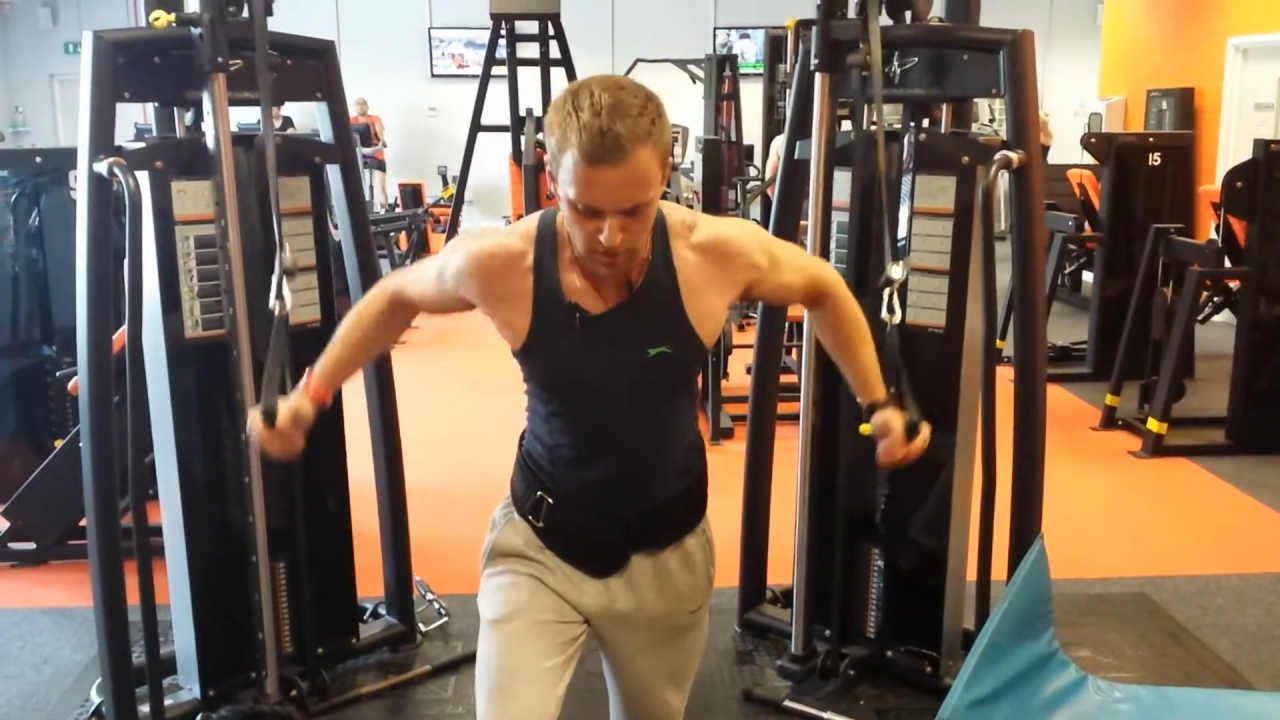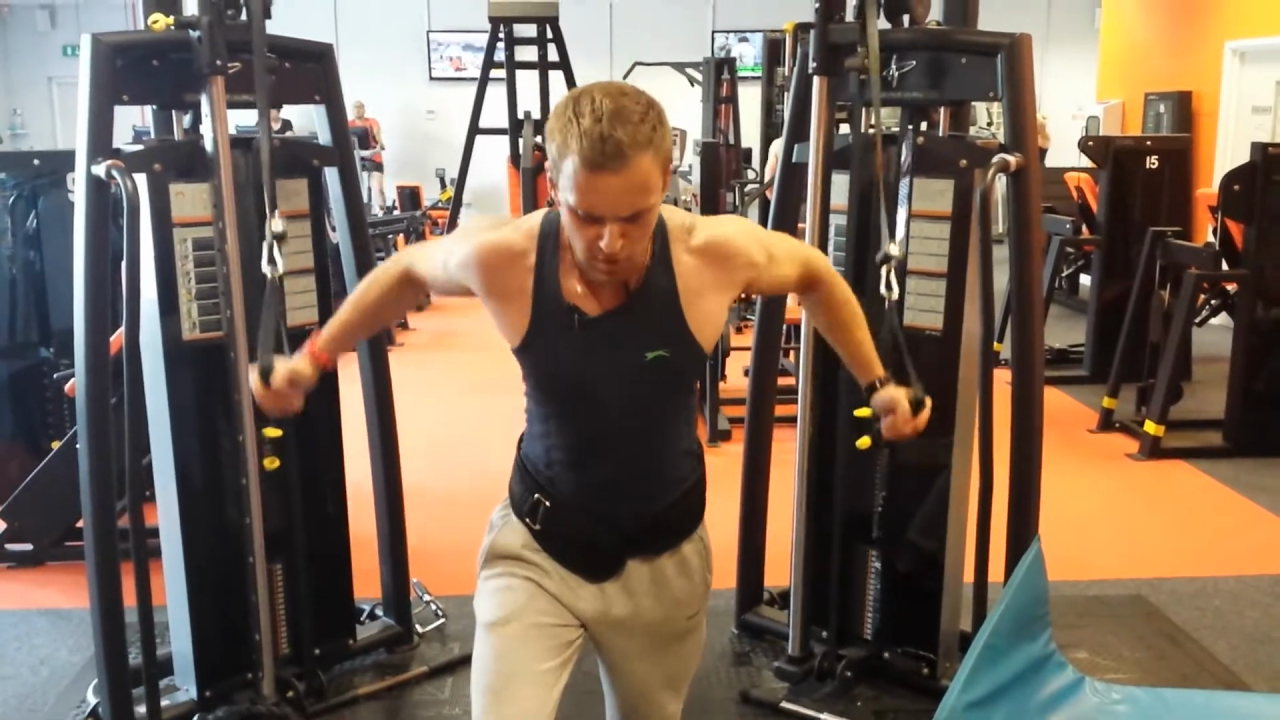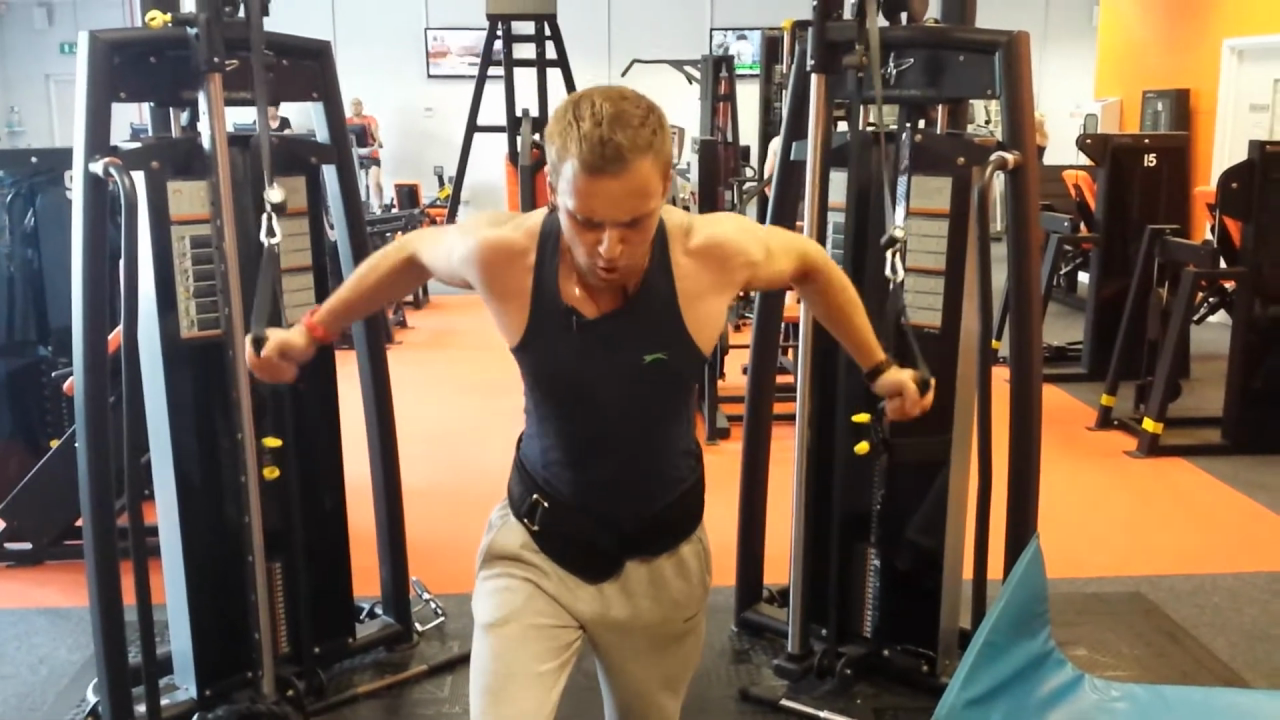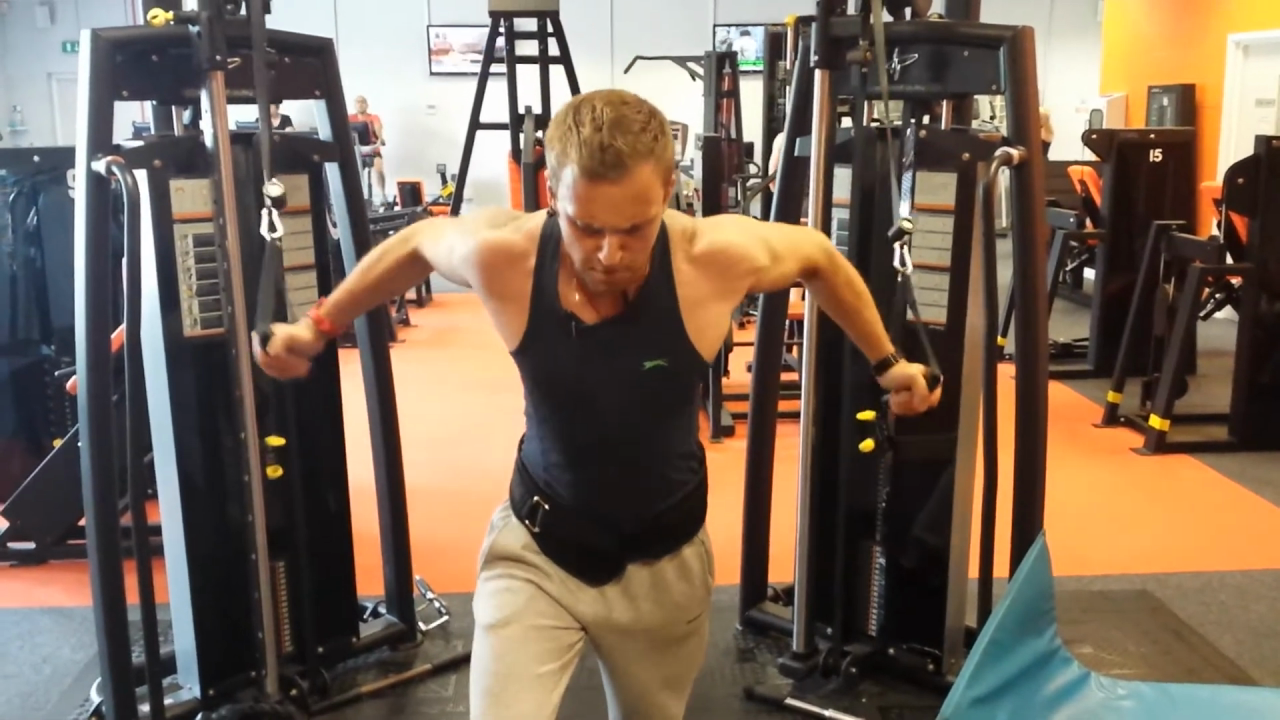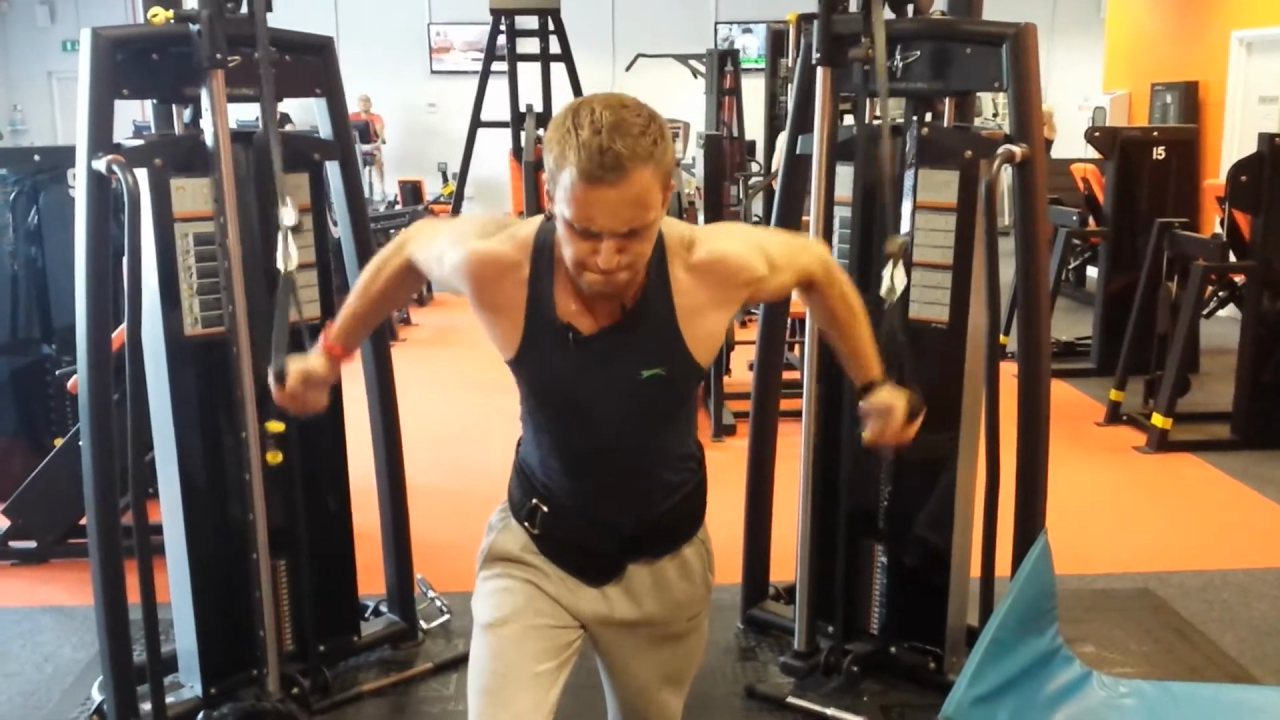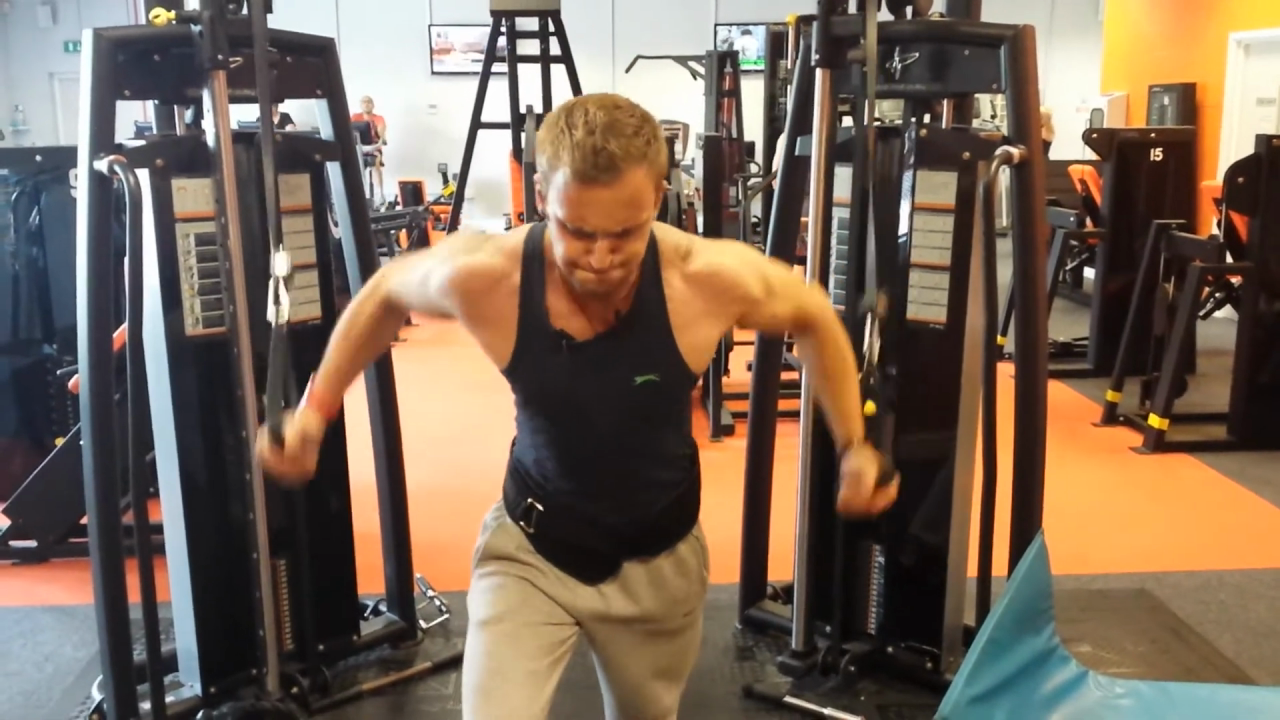
dt=0.1s
person 1, frame 1
left shoulder: (718, 251)
right shoulder: (501, 263)
left elbow: (823, 289)
right elbow: (396, 296)
left wrist: (877, 403)
right wrist: (312, 394)
left hip: (666, 551)
right hip: (538, 544)
person 1, frame 2
left shoulder: (718, 251)
right shoulder: (501, 256)
left elbow: (813, 272)
right elbow: (406, 270)
left wrist: (877, 382)
right wrist: (313, 358)
left hip: (664, 555)
right hip: (536, 547)
person 1, frame 3
left shoulder: (716, 251)
right shoulder: (501, 253)
left elbow: (810, 262)
right elbow: (410, 252)
left wrist: (878, 367)
right wrist: (311, 331)
left hip: (663, 556)
right hip: (534, 548)
person 1, frame 4
left shoulder: (721, 256)
right shoulder: (502, 253)
left elbow: (819, 255)
right elbow: (419, 241)
left wrist: (886, 360)
right wrist: (320, 324)
left hip: (665, 558)
right hip: (535, 551)
person 1, frame 5
left shoulder: (718, 264)
right shoulder: (495, 262)
left elbow: (817, 266)
right elbow: (413, 247)
left wrist: (873, 386)
right wrist: (329, 352)
left hip: (665, 558)
right hip: (534, 551)
person 1, frame 6
left shoulder: (711, 278)
right shoulder: (483, 276)
left elbow: (812, 313)
right elbow: (390, 287)
left wrist: (854, 446)
right wrist: (316, 409)
left hip: (658, 557)
right hip: (530, 549)
